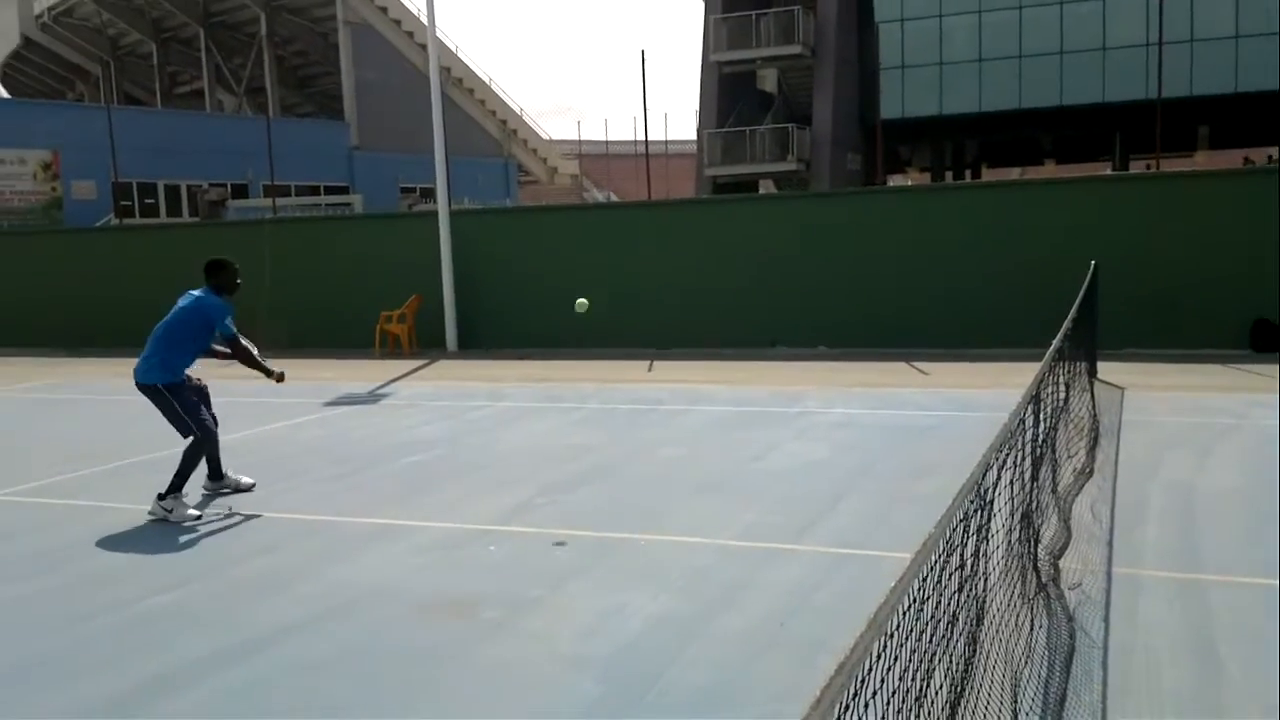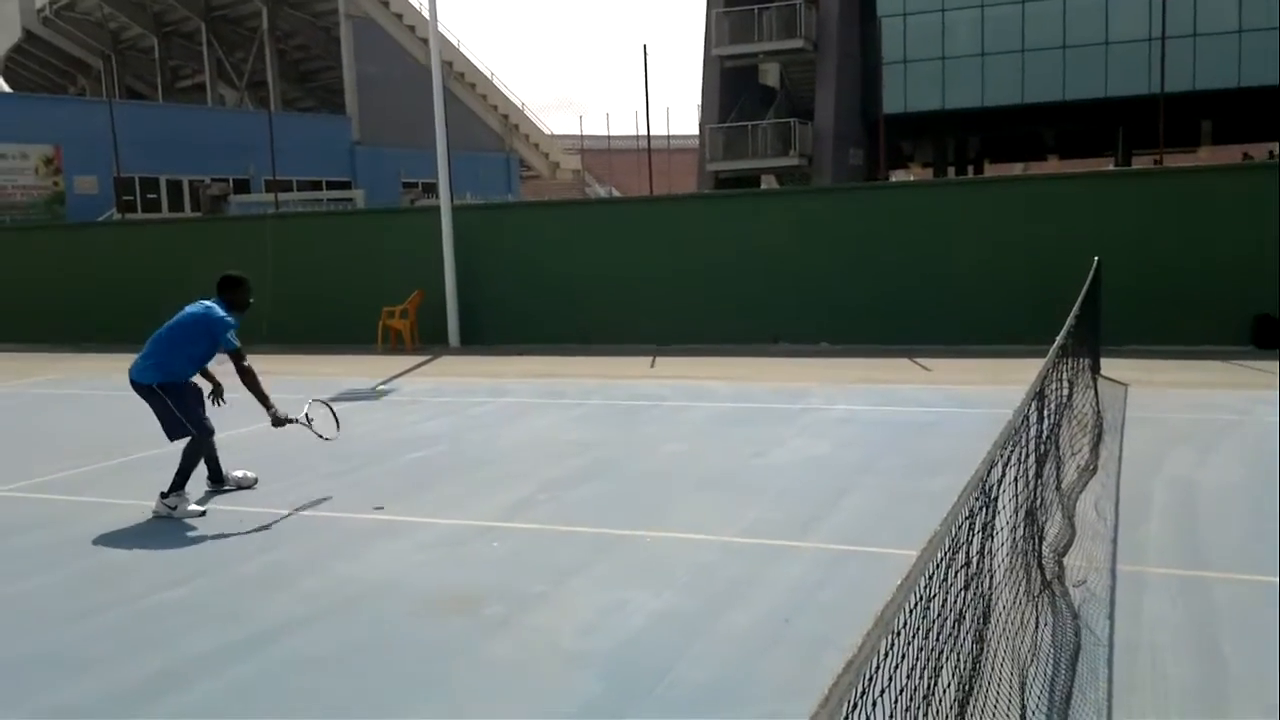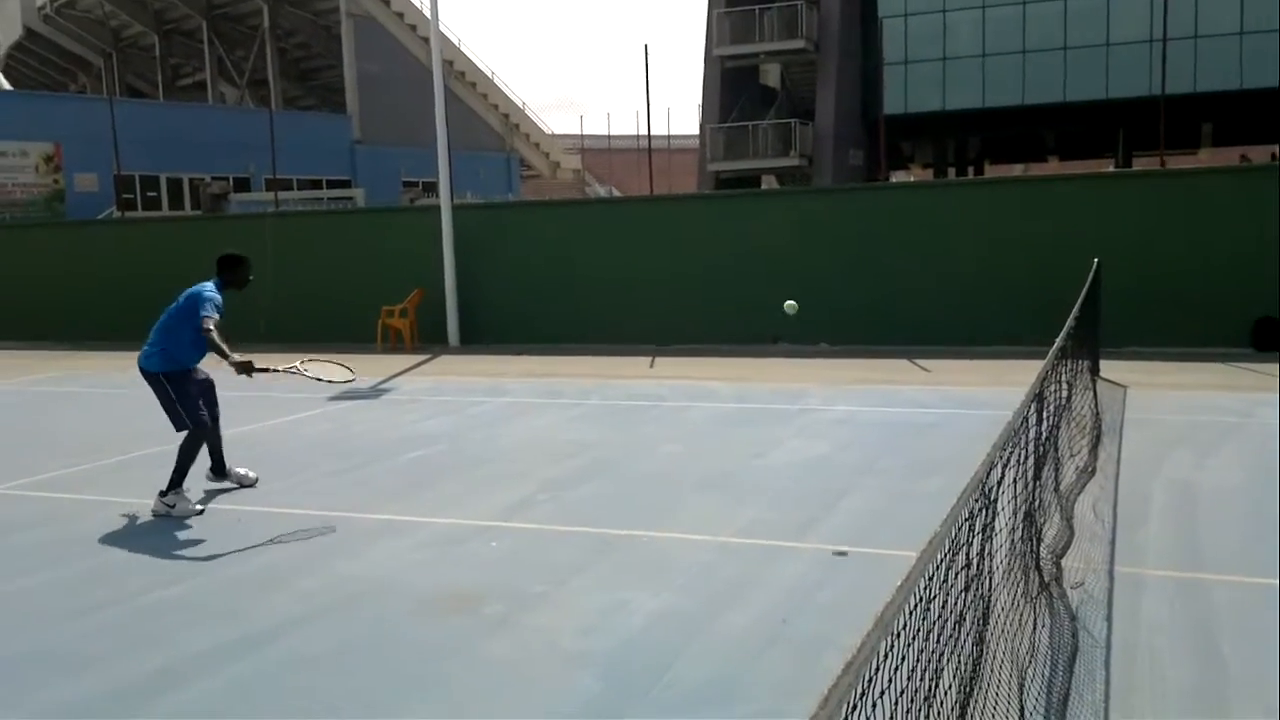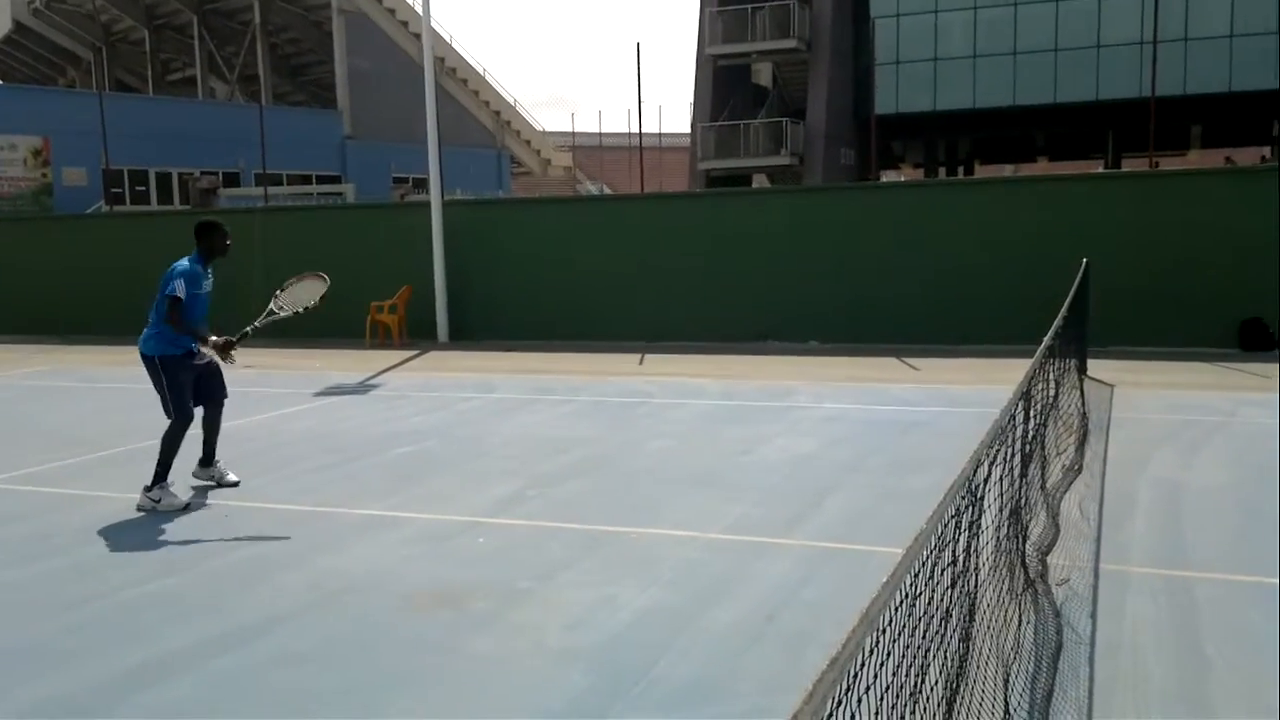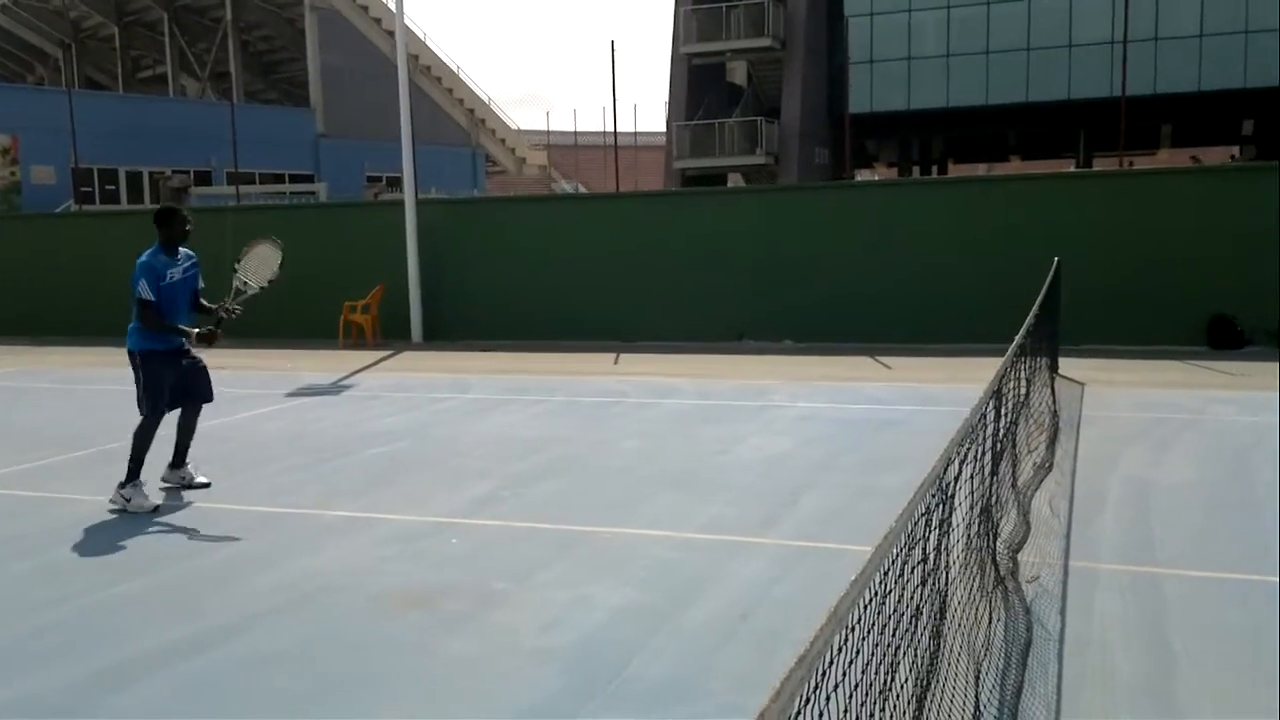
dt=0.2s
person 1, frame 1
left shoulder: (199, 298)
right shoulder: (216, 305)
right elbow: (240, 350)
left wrist: (237, 353)
right wrist: (270, 372)
left hip: (168, 373)
right hip: (158, 378)
left knee: (207, 421)
right knee: (205, 432)
left ankle: (216, 477)
right ankle: (168, 499)
person 1, frame 2
left shoulder: (206, 309)
right shoulder: (221, 319)
right elbow: (242, 367)
left wrist: (214, 381)
right wrist: (270, 408)
left hip: (163, 374)
right hip: (154, 379)
left knee: (200, 423)
right knee: (203, 432)
left ankle: (217, 477)
right ankle: (171, 497)
person 1, frame 3
left shoulder: (206, 291)
right shoulder: (209, 297)
right elbow: (208, 331)
right wrist: (231, 358)
left hip: (176, 363)
right hip: (162, 366)
left knee: (210, 413)
right knee: (200, 425)
left ankle: (220, 470)
right ankle: (170, 496)
person 1, frame 4
left shoulder: (204, 270)
right shoulder: (186, 271)
right elbow: (172, 315)
left wrist: (212, 344)
right wrist: (210, 340)
left hip: (186, 349)
right hip: (163, 352)
left knee: (215, 401)
right knee: (183, 416)
left ankle: (207, 465)
right ankle: (154, 489)
person 1, frame 5
left shoulder: (190, 259)
right shoulder: (148, 265)
left elbow: (194, 301)
right elbow: (146, 318)
left wrist: (215, 310)
right wrist: (191, 334)
left hip: (177, 347)
right hip: (148, 349)
left knee: (194, 402)
right knee: (153, 413)
left ankle: (177, 468)
right ankle: (128, 487)
